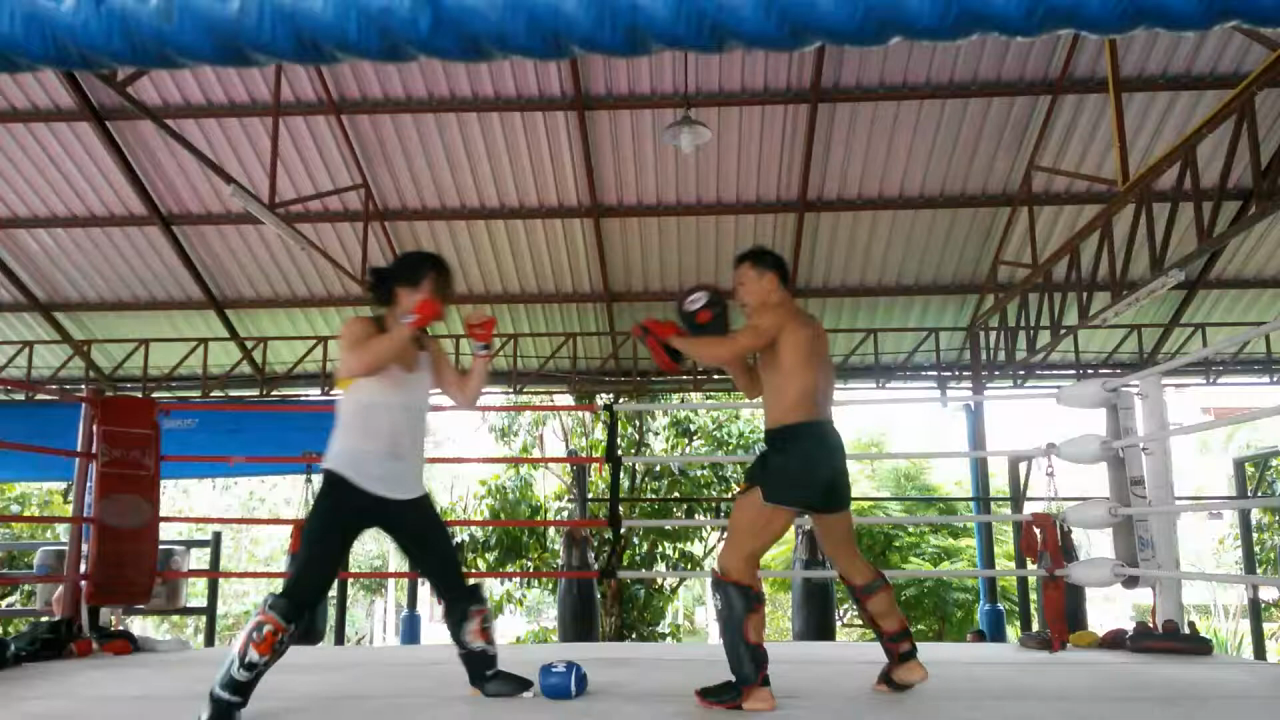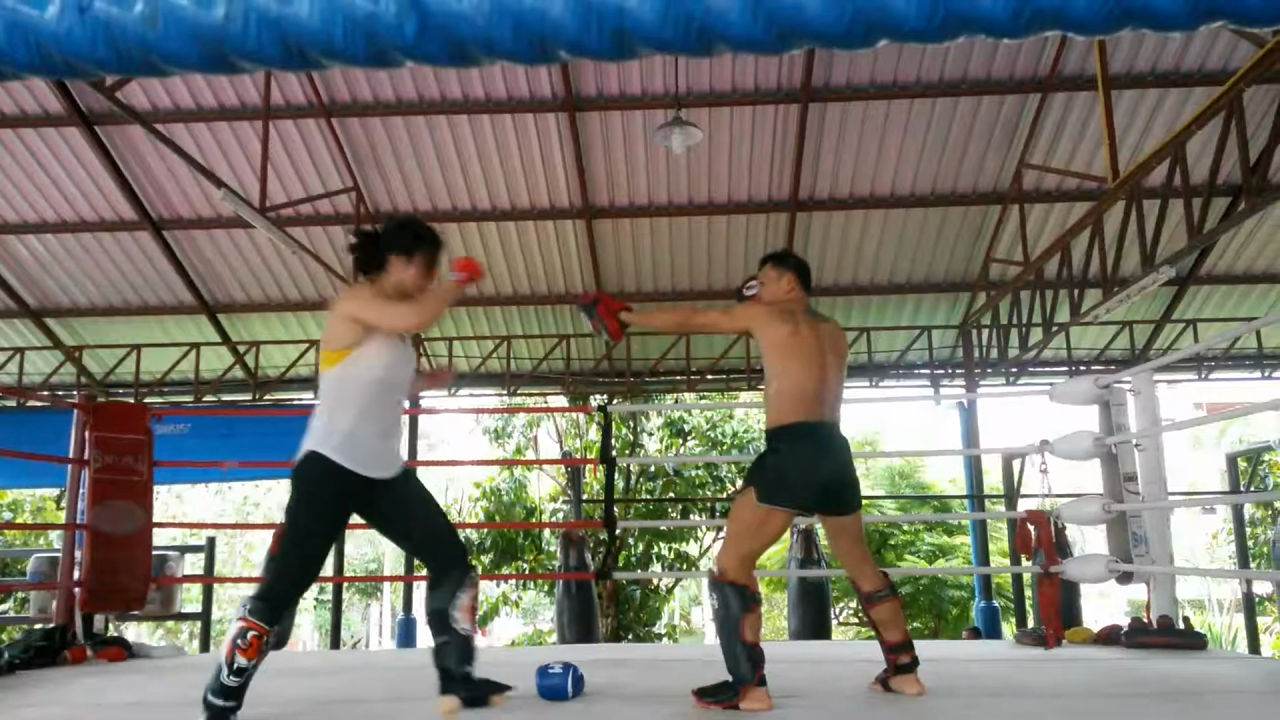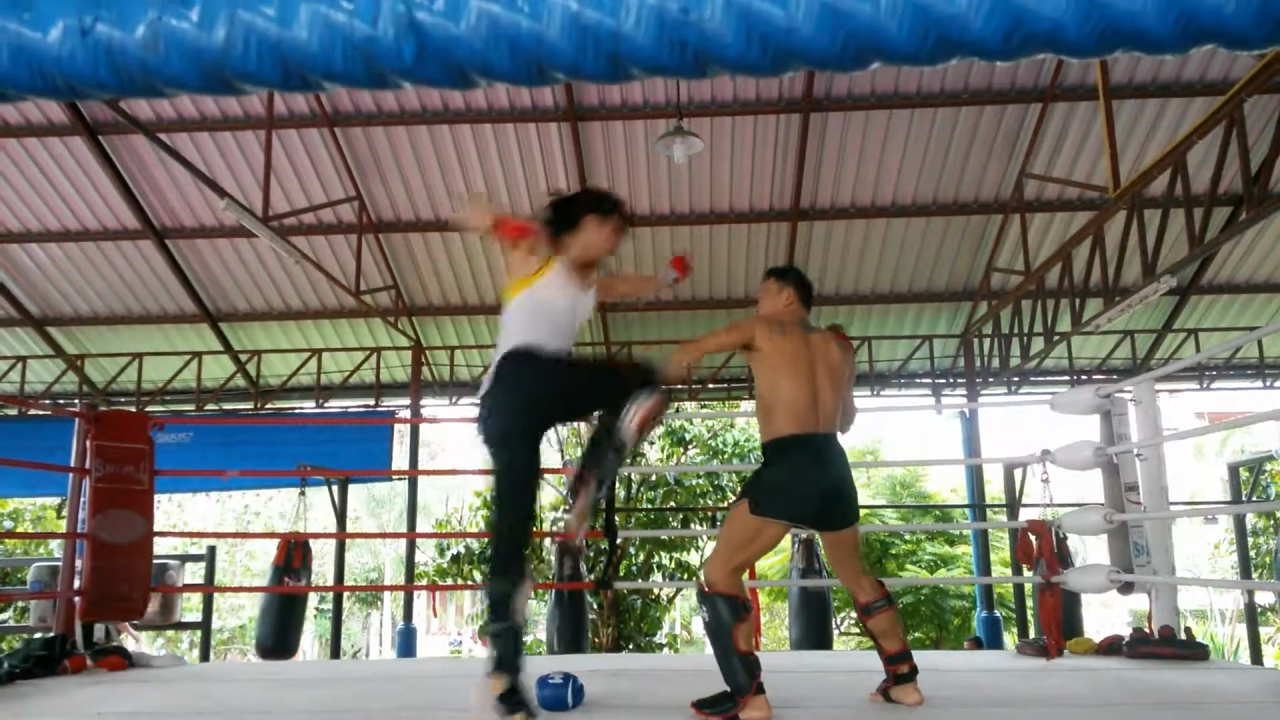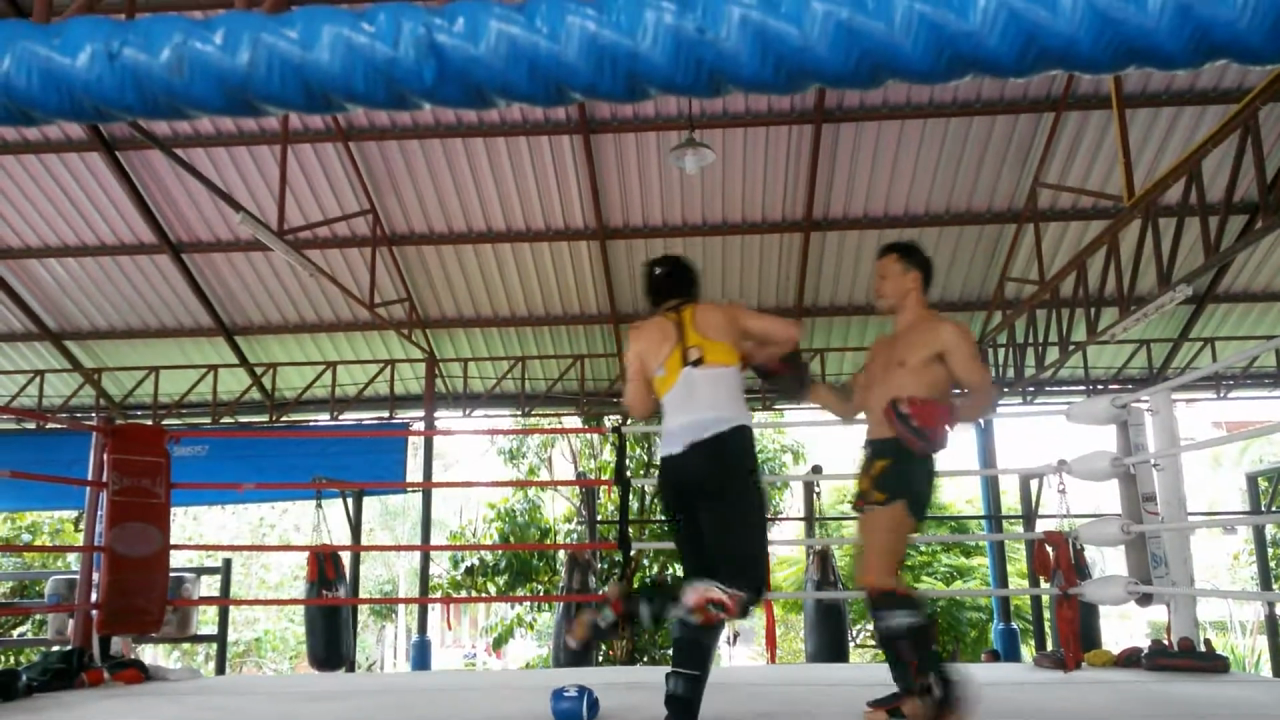
dt=0.5s
person 1, frame 1
left shoulder: (428, 348)
right shoulder: (360, 328)
left elbow: (467, 394)
right elbow: (357, 365)
left wrist: (481, 346)
right wrist: (408, 325)
left hip: (405, 494)
right hip: (348, 485)
left knee: (456, 587)
right knee: (303, 592)
left ankle: (484, 672)
person 1, frame 2
left shoulder: (392, 319)
right shoulder: (355, 300)
right elbow: (415, 319)
left wrist: (422, 378)
right wrist: (456, 280)
left hip: (385, 472)
right hip: (330, 467)
left knee: (452, 560)
right knee: (283, 586)
left ankle: (456, 678)
person 1, frame 3
left shoulder: (586, 281)
right shoulder: (534, 248)
left elbow: (640, 288)
right elbow: (471, 216)
left wrist: (672, 275)
right wrist: (505, 225)
left hip: (504, 405)
right hip: (527, 372)
left knee: (509, 541)
right knee: (642, 388)
left ankle: (506, 673)
right ankle: (589, 484)
person 1, frame 4
left shoulder: (641, 336)
right shoulder: (721, 314)
left elbow: (637, 409)
right elbow: (790, 334)
right wrist: (757, 356)
left hip: (675, 462)
right hip: (724, 448)
left knee: (704, 591)
right knee: (741, 582)
right ankle: (619, 608)
person 2, frame 1
left shoulder: (774, 315)
right shoulder: (807, 328)
left elbow: (725, 354)
right elbow: (752, 386)
left wrist: (672, 339)
right wrist: (710, 334)
left hip: (793, 451)
right hip: (825, 449)
left knee: (734, 561)
right knee: (848, 559)
left ankle: (752, 685)
right ankle: (904, 661)
person 2, frame 2
left shoulder: (765, 314)
right shoulder: (833, 333)
left elbow: (688, 319)
left wrist: (625, 316)
left hip: (792, 451)
right hip: (833, 451)
left knee: (732, 561)
right knee: (860, 563)
left ankle: (748, 684)
right ankle: (904, 669)
person 2, frame 3
left shoulder: (756, 329)
right shoulder: (835, 346)
left elbow: (692, 351)
right wrist: (834, 349)
left hip: (789, 467)
right hip: (830, 465)
left knee: (719, 572)
right knee: (855, 576)
right ankle: (903, 678)
person 2, frame 4
left shoulder: (944, 332)
right shoulder: (883, 348)
left elbow: (985, 393)
right elbow: (847, 407)
left wrist: (945, 412)
right wrist: (803, 382)
left hip: (902, 465)
right hip: (879, 466)
left knee: (874, 578)
right knee: (882, 583)
